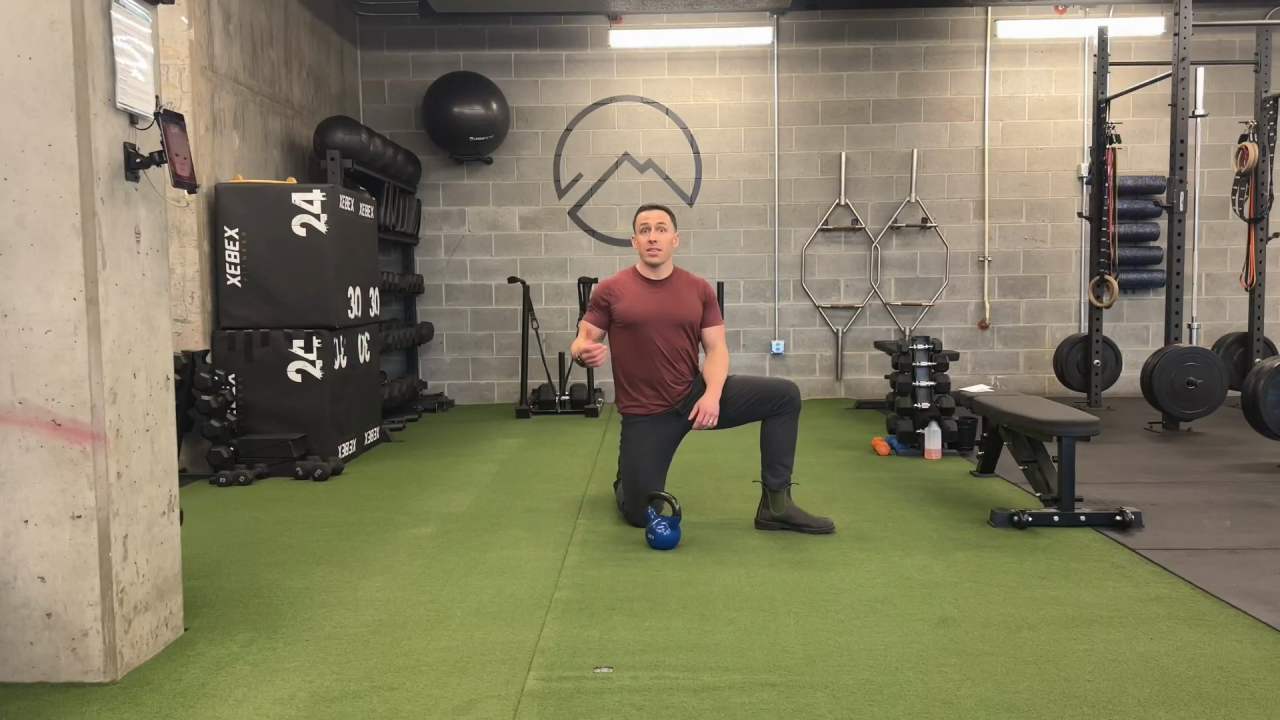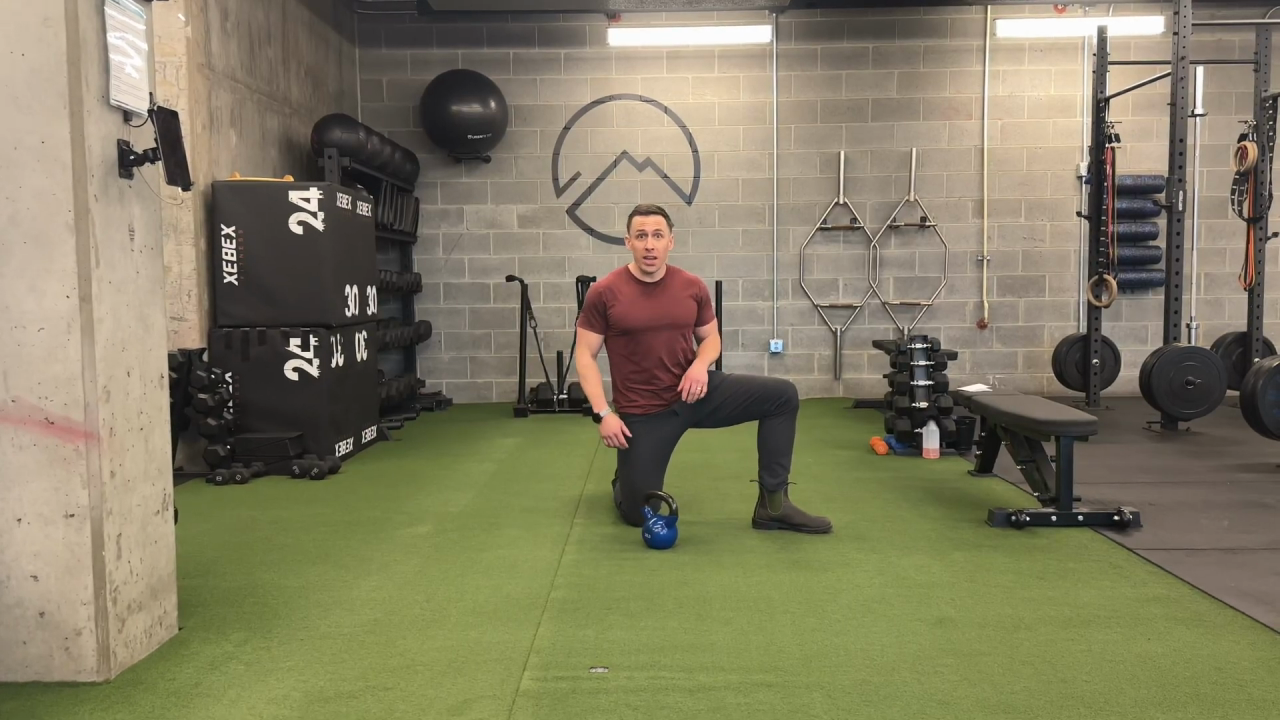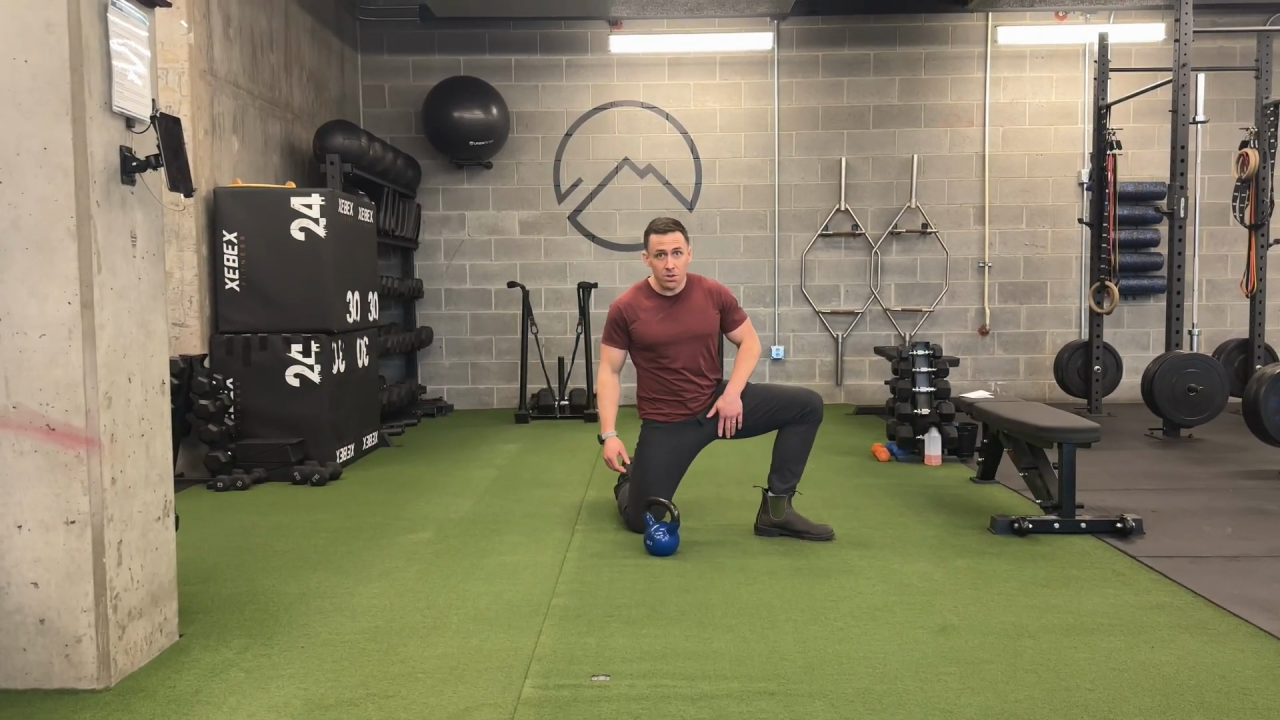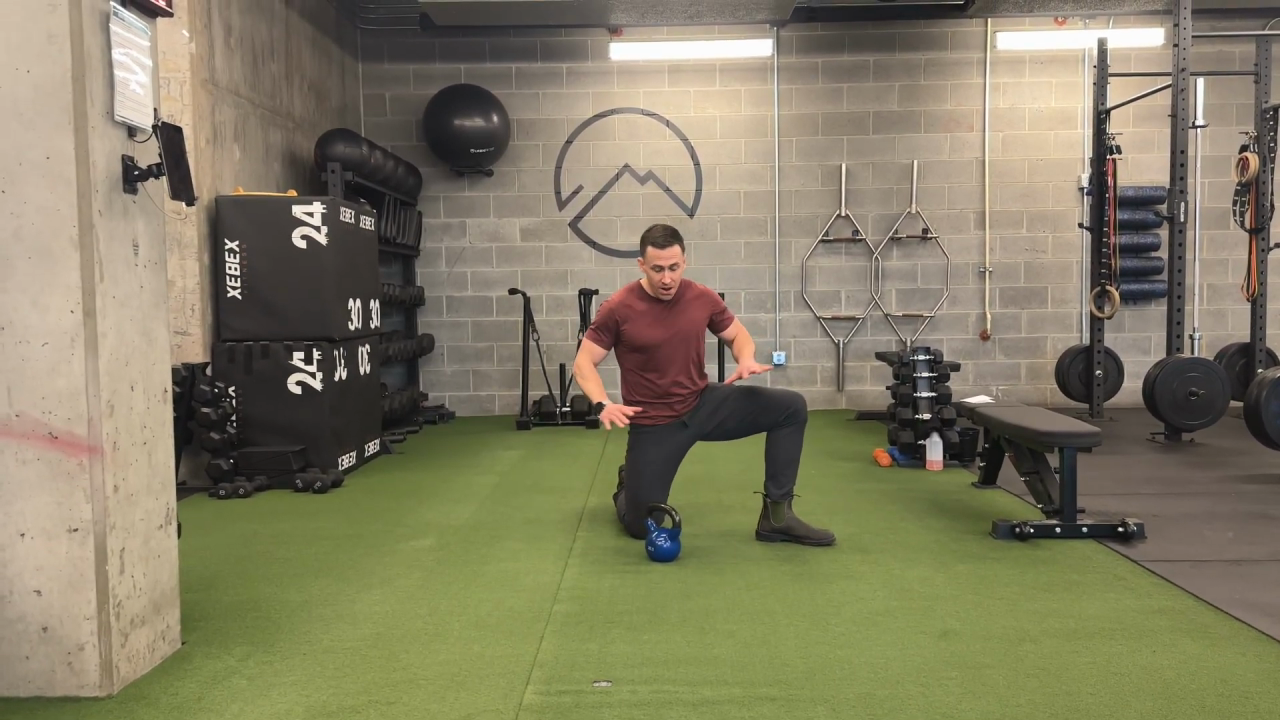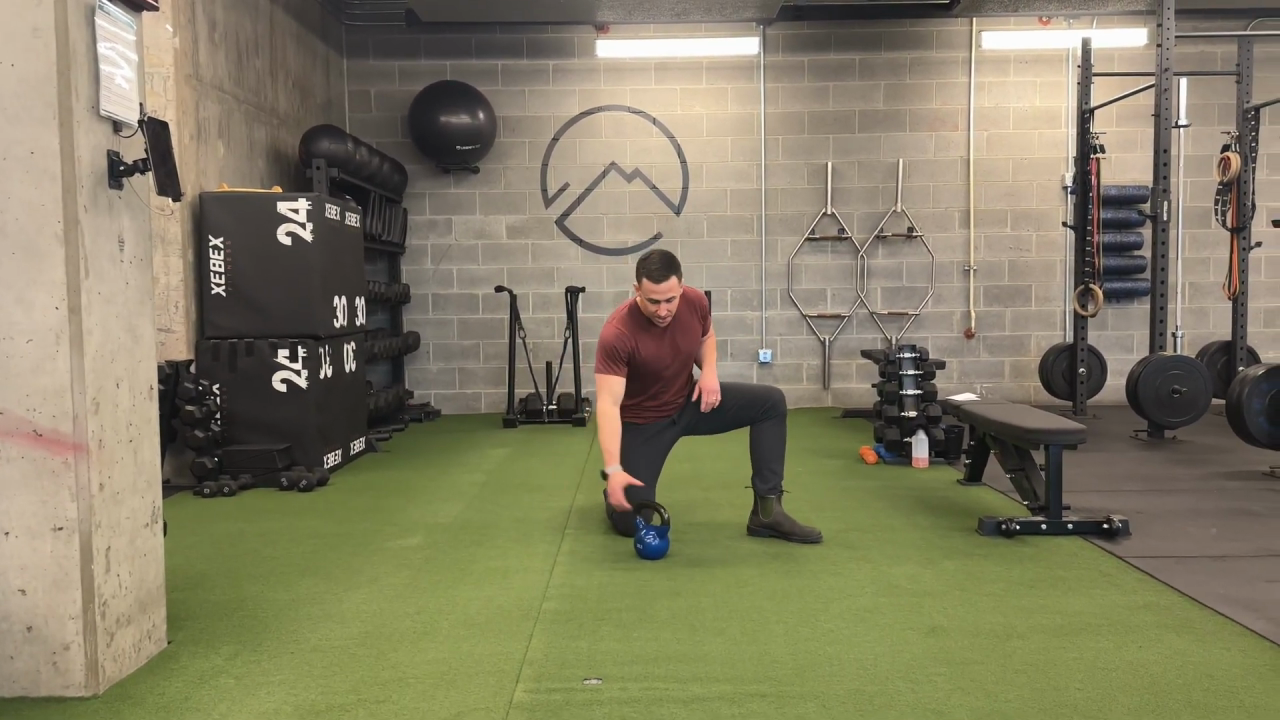
dt=1s
person 1, frame 1
left shoulder: (699, 289)
right shoulder: (611, 290)
left elbow: (716, 348)
right elbow: (584, 346)
left wrist: (713, 394)
right wrist: (582, 353)
left hip: (694, 396)
right hip: (645, 413)
left knee: (785, 395)
right knee: (641, 514)
left ankle: (776, 505)
right ankle: (628, 479)
person 1, frame 2
left shoulder: (692, 287)
right shoulder: (604, 293)
left elbow: (711, 337)
right elbow: (586, 356)
left wrist: (700, 364)
right wrist: (604, 413)
left hip: (692, 393)
right hip: (642, 412)
left knee: (782, 395)
right knee: (639, 514)
left ankle: (773, 504)
right ankle: (625, 477)
person 1, frame 3
left shoulder: (714, 294)
right shoulder: (625, 308)
left elbow: (749, 343)
right elbow: (609, 371)
left wrist: (732, 393)
right wrist: (608, 434)
left hip: (717, 402)
right hip: (666, 421)
left knee: (808, 405)
right knee: (641, 520)
left ankle: (775, 508)
right ankle: (629, 481)
person 1, frame 4
left shoulder: (702, 297)
right shoulder: (617, 308)
left elbow: (737, 334)
right elbow: (584, 363)
left wrist: (747, 359)
right wrist: (603, 404)
left hip: (703, 404)
right hip: (654, 424)
left knee: (791, 407)
right knee: (641, 526)
left ankle: (776, 514)
right ankle: (627, 488)
person 1, frame 5
left shoulder: (696, 302)
right shoulder: (616, 334)
right elbow: (608, 405)
left wrist: (709, 371)
right wrist: (612, 470)
left hip: (689, 402)
right hip: (643, 421)
left knee: (770, 402)
right knee: (629, 522)
left ankle: (767, 511)
right ankle: (619, 487)
